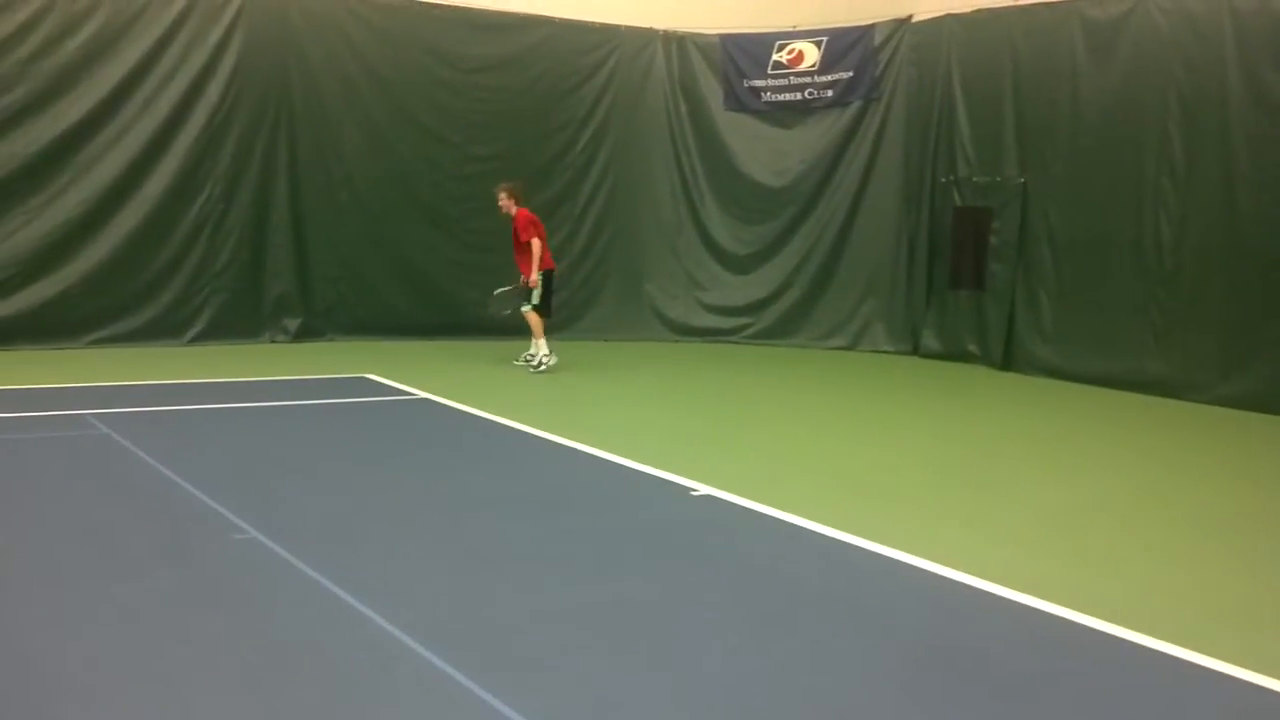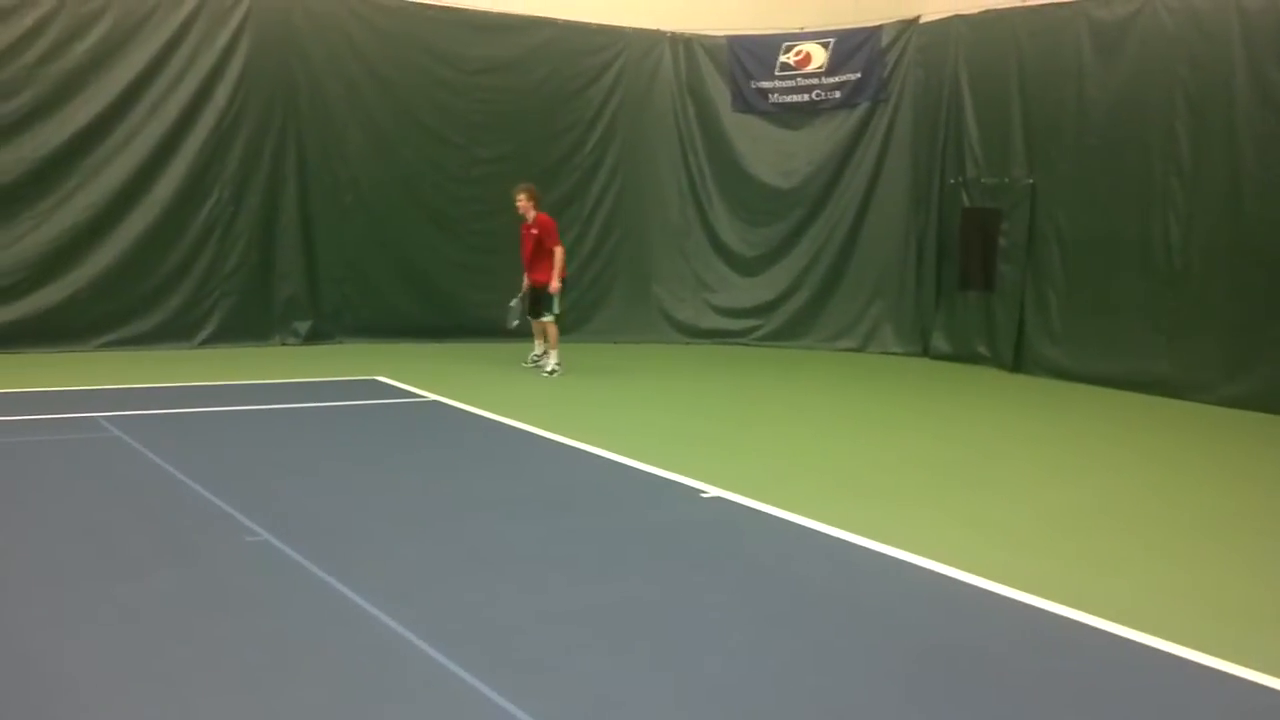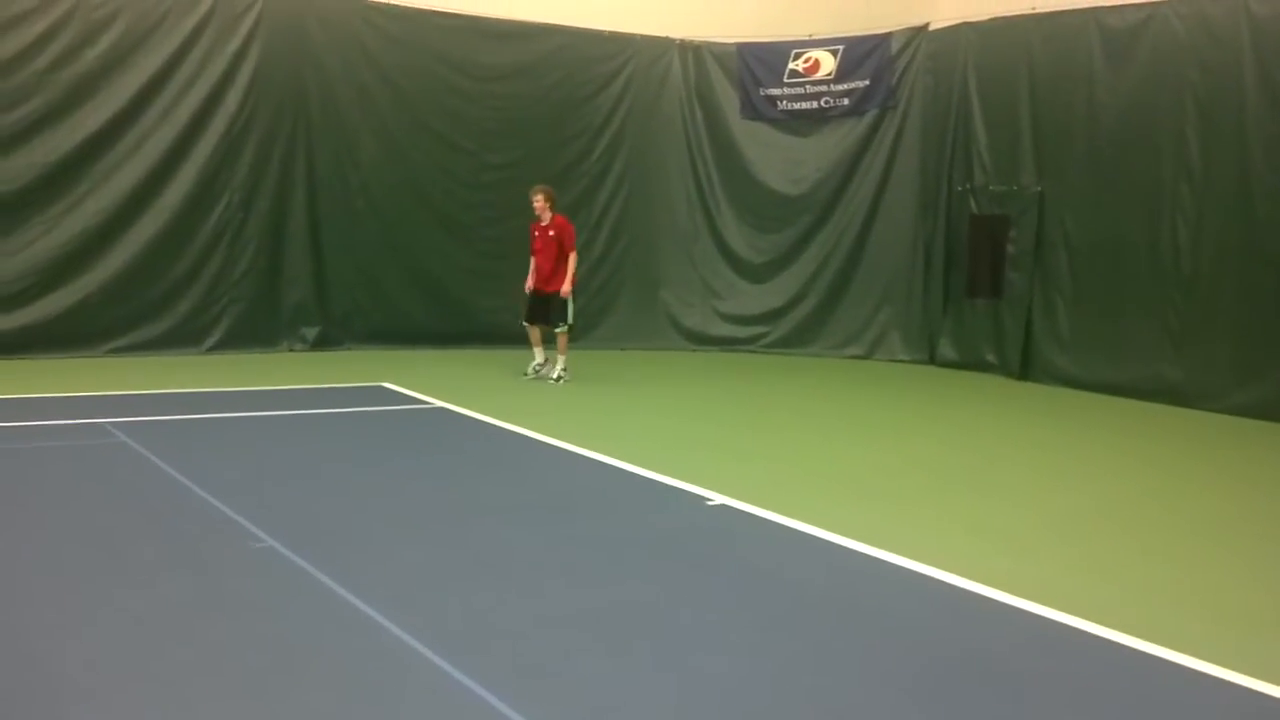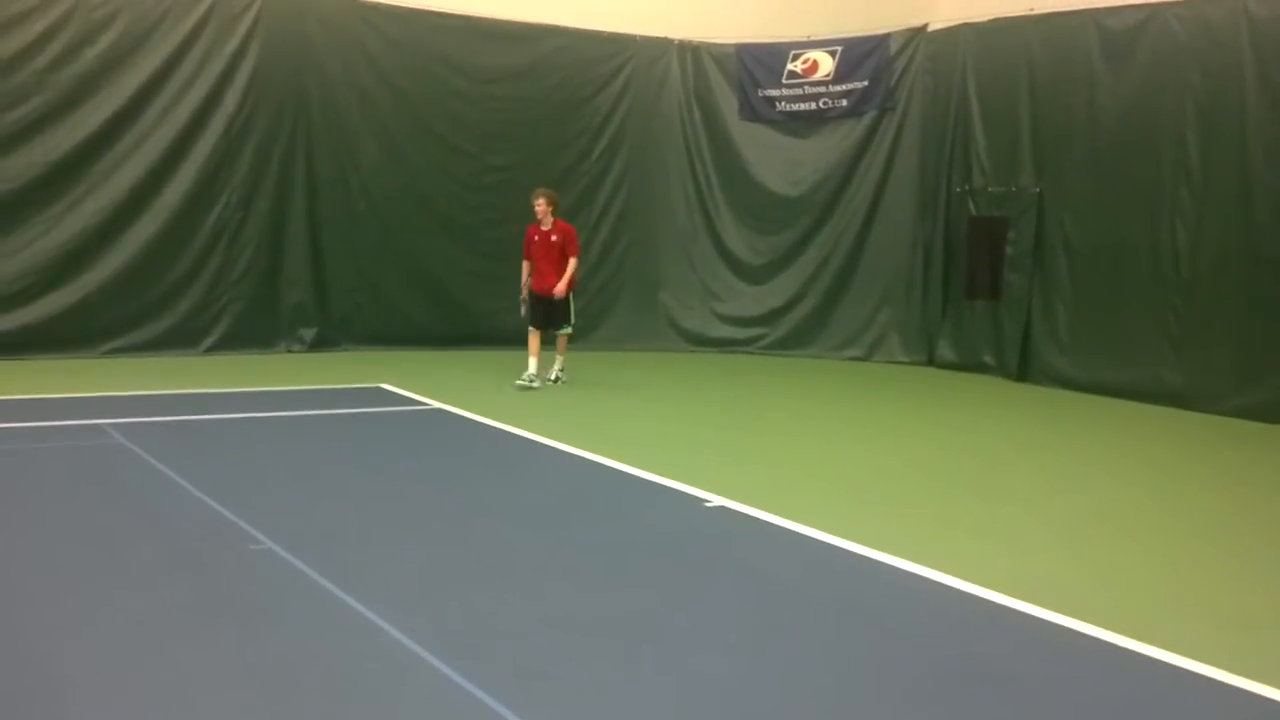
dt=0.2s
person 1, frame 1
left shoulder: (522, 217)
right shoulder: (520, 217)
left elbow: (536, 243)
left wrist: (533, 272)
right wrist: (527, 273)
left hip: (540, 270)
right hip: (534, 272)
left knee: (529, 309)
right knee: (533, 310)
left ankle: (545, 354)
right ankle: (533, 352)
person 1, frame 2
left shoulder: (544, 222)
right shoulder: (525, 225)
left elbow: (558, 250)
left wrist: (556, 278)
right wrist: (526, 276)
left hip: (550, 279)
right hip: (535, 279)
left knee: (548, 318)
right knee: (535, 315)
left ankle: (554, 362)
right ankle: (541, 352)
person 1, frame 3
left shoulder: (563, 224)
right shoulder: (534, 227)
left elbow: (573, 254)
left wrist: (569, 281)
right wrist: (529, 278)
left hip: (560, 286)
right hip: (539, 285)
left knee: (560, 327)
right knee: (530, 322)
left ankle: (561, 368)
right ankle: (540, 360)
person 1, frame 4
left shoulder: (566, 230)
right shoulder: (531, 231)
left elbow: (573, 258)
right elbow: (527, 260)
left wrist: (564, 282)
right wrist: (524, 284)
left hip: (560, 289)
right hip: (538, 289)
left knee: (562, 330)
right knee: (534, 329)
left ankle: (559, 368)
right ankle: (532, 374)
